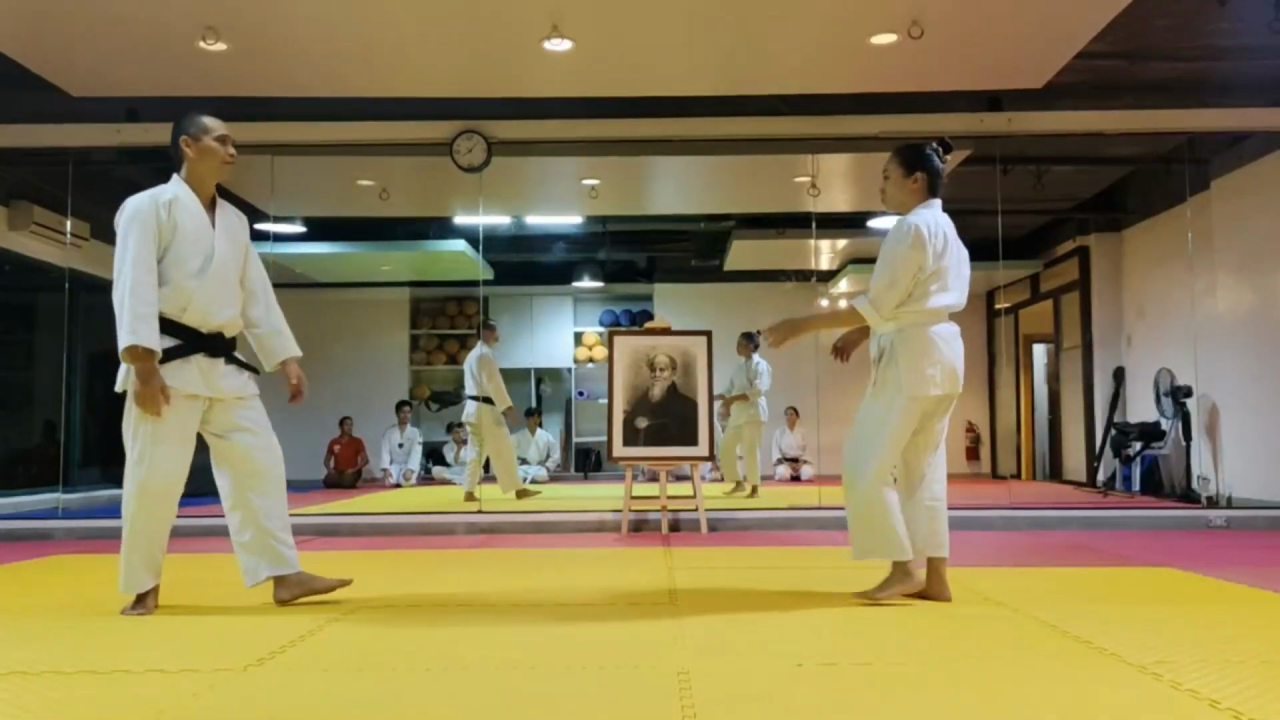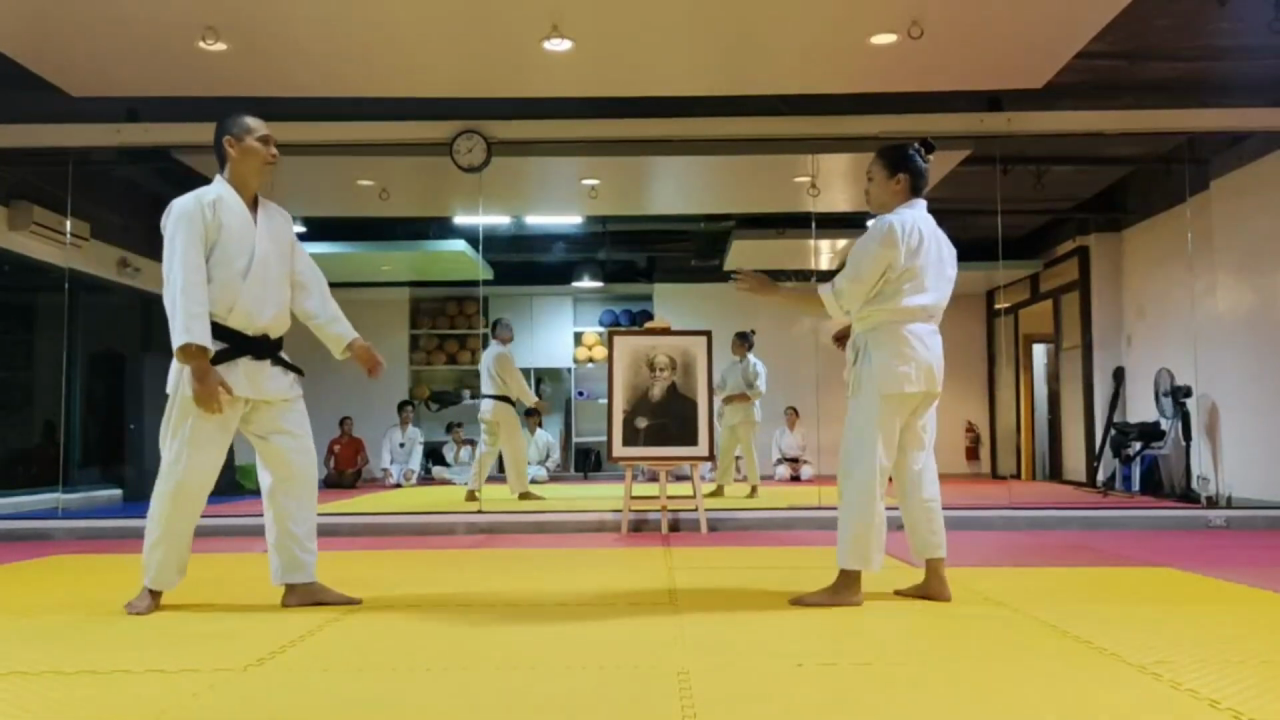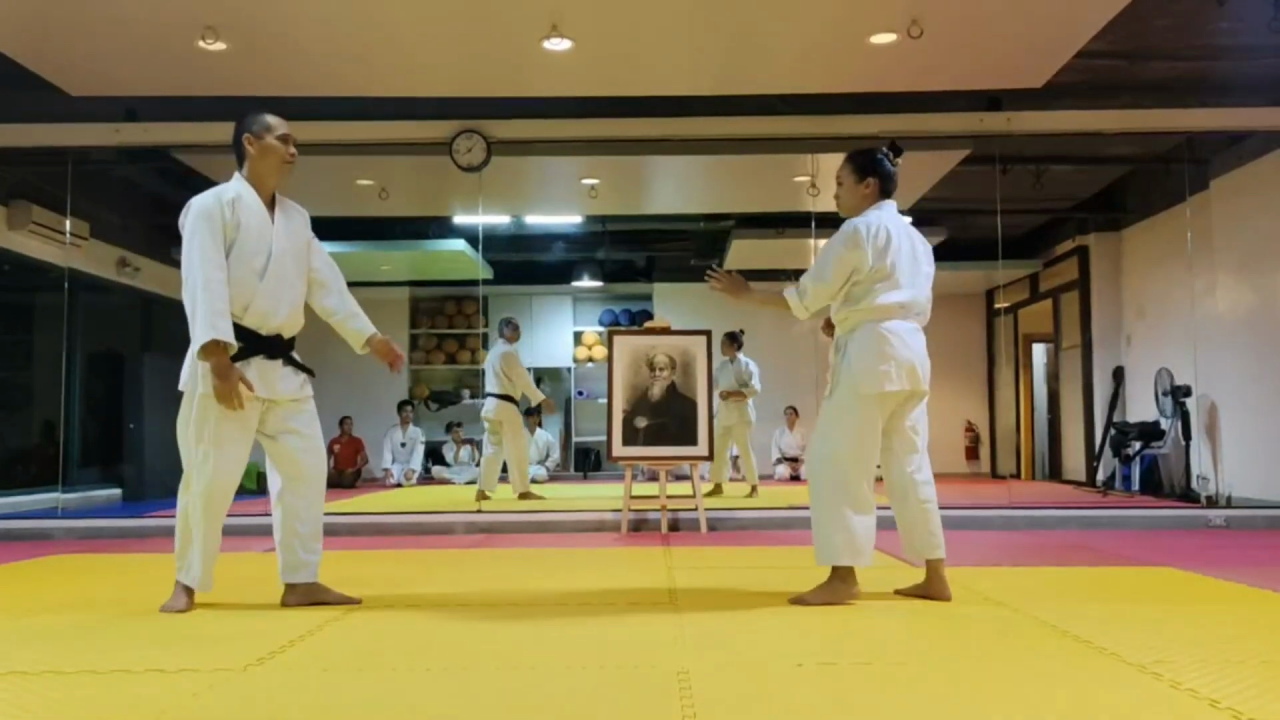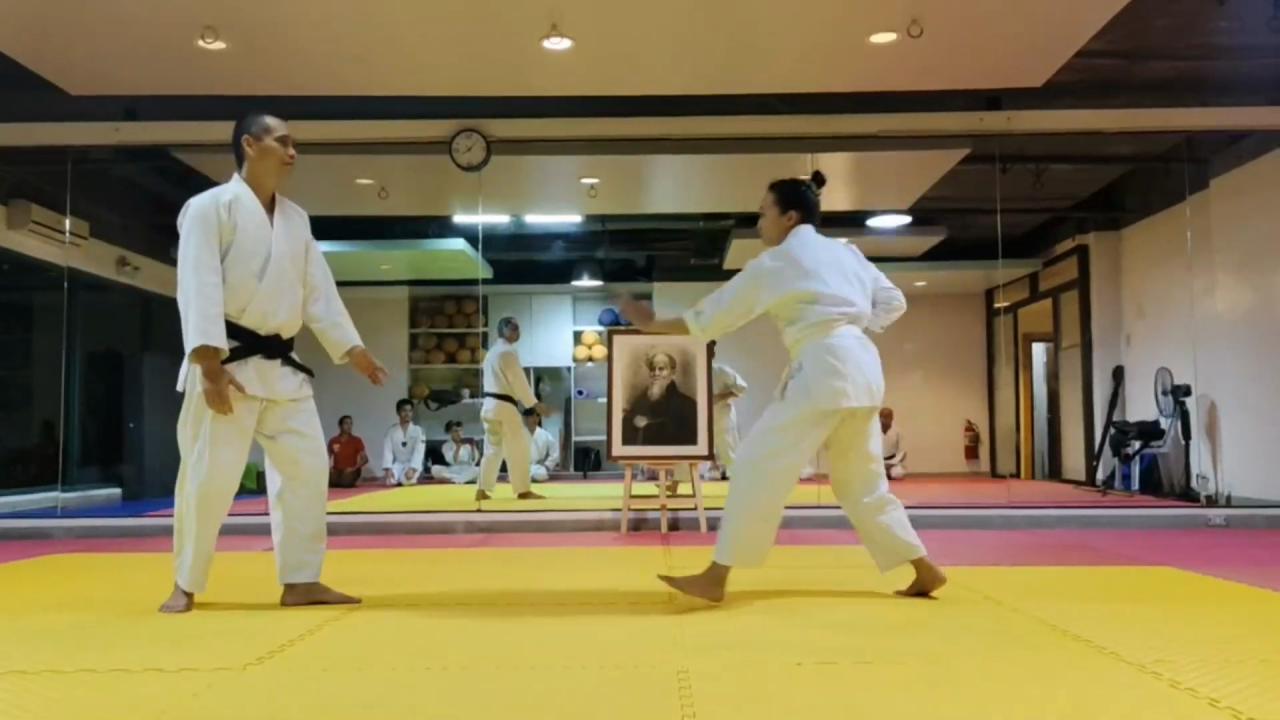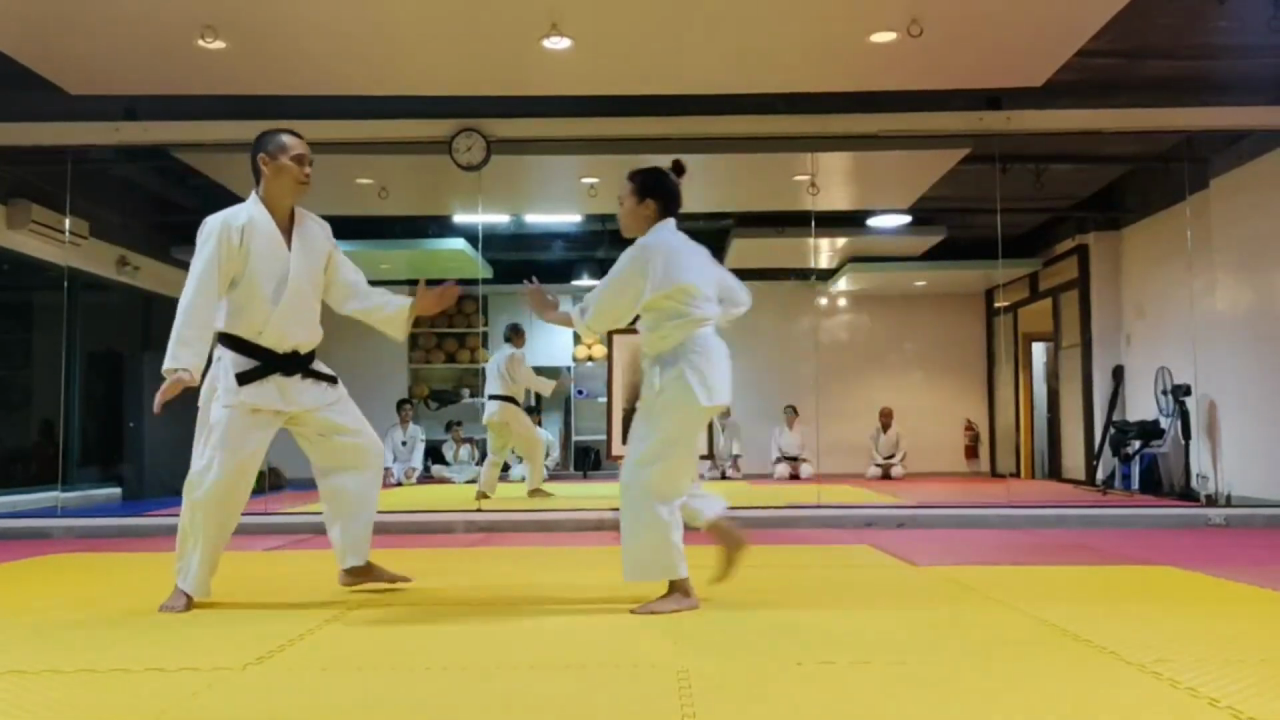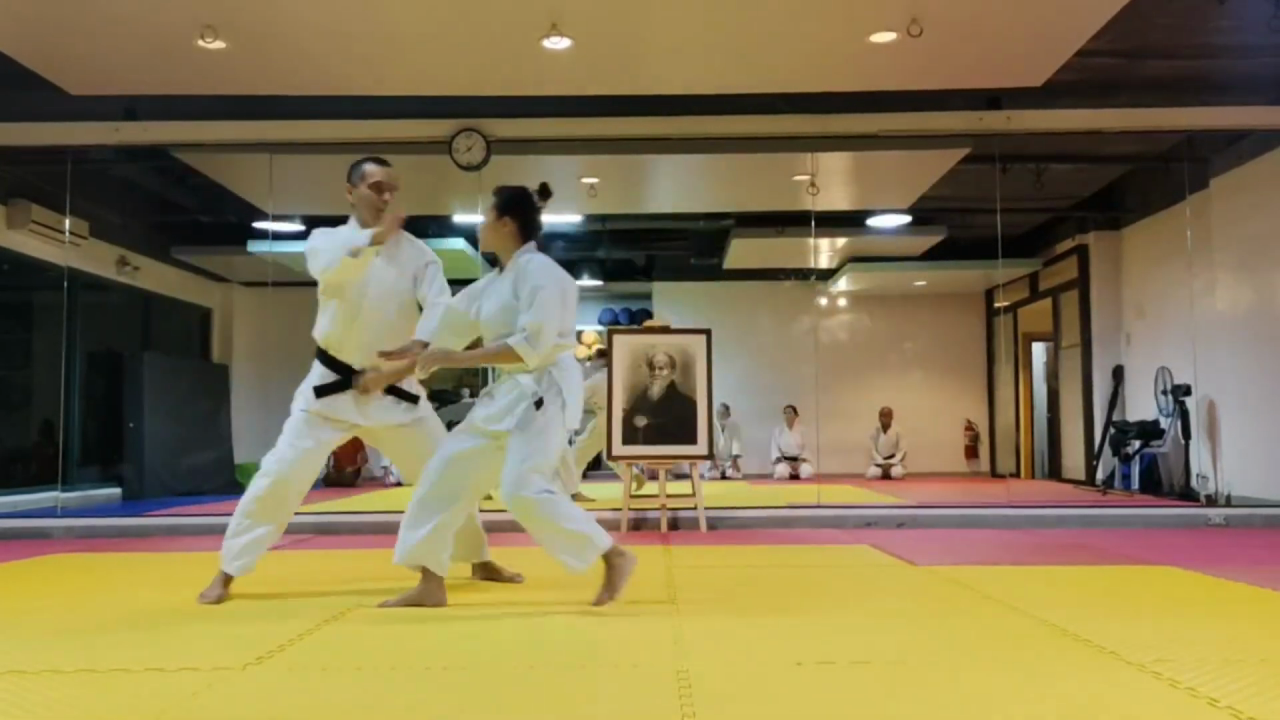
dt=0.3s
person 1, frame 1
left shoulder: (233, 219)
right shoulder: (148, 207)
left elbow: (257, 294)
right elbow: (134, 289)
left wrist: (287, 358)
right wrist: (144, 363)
left hip: (225, 364)
right hip: (170, 361)
left knee: (259, 463)
right knee: (154, 475)
left ankle: (285, 575)
right ankle: (143, 587)
person 1, frame 2
left shoulder: (279, 219)
right shoulder: (195, 207)
left elbow: (309, 287)
right elbow: (185, 288)
left wrist: (352, 342)
right wrist: (199, 362)
left hip: (270, 366)
right hip: (215, 362)
left knee: (296, 466)
right knee: (187, 473)
left ankle: (298, 581)
right ankle: (155, 583)
person 1, frame 3
left shoulder: (296, 217)
right shoulder: (211, 207)
left elbow: (326, 285)
right elbow: (204, 286)
left wrist: (370, 338)
right wrist: (220, 359)
left hip: (282, 364)
right hip: (229, 361)
left knee: (305, 466)
right knee: (211, 473)
left ankle: (300, 580)
right ankle: (188, 582)
person 1, frame 4
left shoulder: (296, 217)
right shoulder: (210, 207)
left elbow: (318, 291)
right elbow: (199, 288)
left wrist: (352, 349)
right wrist: (211, 363)
left hip: (281, 364)
right hip: (228, 361)
left knee: (305, 466)
right knee: (210, 473)
left ankle: (300, 580)
right ankle: (186, 584)
person 1, frame 5
left shoulder: (317, 231)
right shoulder: (226, 226)
left elbow: (350, 292)
right elbow: (199, 300)
left wrist: (410, 306)
right wrist: (182, 367)
left hip: (305, 374)
right hip: (244, 373)
left knee: (360, 450)
right knee: (216, 477)
left ankle: (355, 562)
right ankle: (187, 584)
person 1, frame 6
left shoulder: (416, 252)
right shoulder: (327, 238)
left elbow: (439, 305)
right elbow: (328, 265)
left wrist: (426, 341)
right wrist: (378, 235)
left hip: (393, 389)
right hip: (331, 386)
right knee: (282, 473)
left ankle: (479, 559)
right ankle: (228, 570)
person 2, frame 1
left shoulder: (913, 228)
right shoulder: (945, 230)
left elbow: (877, 302)
left wrist: (805, 324)
right wrist: (865, 332)
left hip: (913, 356)
right hip: (938, 353)
left knee: (866, 462)
right knee: (922, 467)
left ankle: (902, 566)
right ankle: (935, 576)
person 2, frame 2
left shoulder: (890, 228)
right shoulder: (937, 235)
left elbow: (841, 295)
left wrist: (774, 289)
right wrist: (863, 323)
left hip: (890, 354)
right hip: (923, 352)
left knee: (863, 466)
right knee: (915, 466)
left ankle: (848, 583)
right ankle: (935, 578)
person 2, frame 3
left shoulder: (859, 230)
right shoulder: (915, 238)
left elbow: (807, 296)
left wrist: (745, 293)
left hip: (872, 352)
right hip: (910, 351)
left knee: (835, 462)
right knee: (909, 465)
left ankle: (842, 576)
right ankle: (935, 576)
person 2, frame 4
left shoulder: (776, 262)
right shoulder: (844, 252)
left elbow: (714, 315)
right elbow: (892, 305)
left wrist: (653, 325)
left hip: (824, 369)
right hip: (862, 367)
left knee: (759, 467)
right knee: (863, 482)
left ankle: (717, 576)
right ankle: (924, 569)
person 2, frame 5
left shoulder: (647, 250)
right shoulder: (688, 250)
left elbow: (594, 316)
right elbow: (737, 300)
left wrist: (551, 311)
left hip: (685, 371)
right hip: (681, 369)
left knee: (643, 482)
right knee: (661, 475)
left ankle: (680, 590)
right ankle: (723, 531)
person 2, frame 6
left shoulder: (540, 273)
right shoulder: (491, 283)
left elbow: (532, 346)
right elbow: (450, 329)
left wrist: (459, 360)
right wrist: (394, 372)
left hip: (545, 393)
right hip: (508, 396)
left knee: (524, 490)
right knee: (445, 473)
left ankle: (612, 557)
right ankle: (430, 585)
